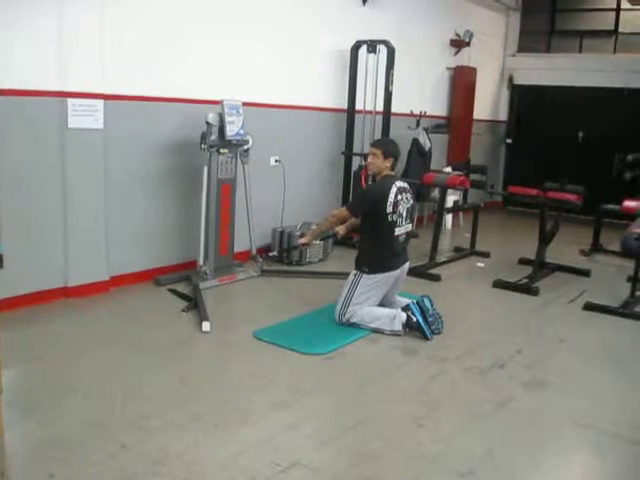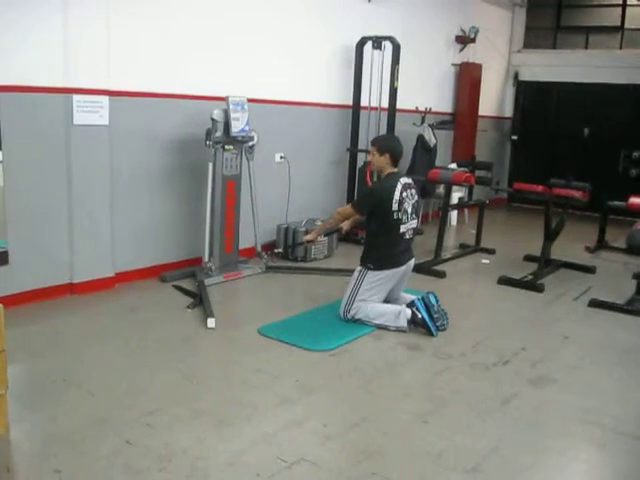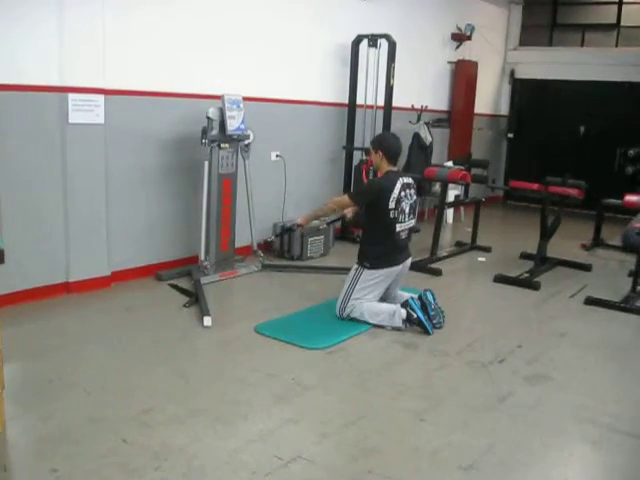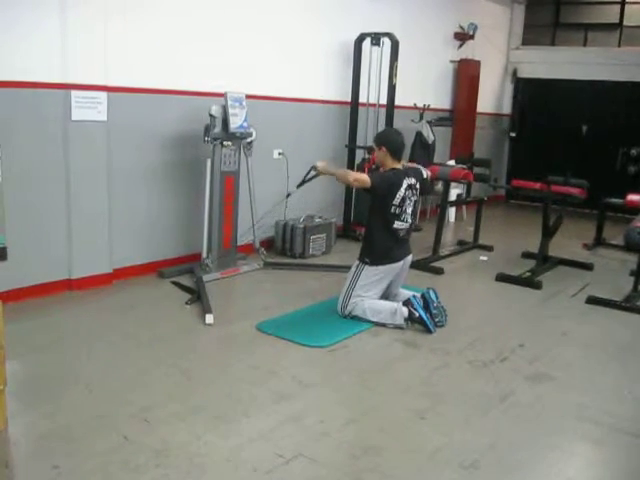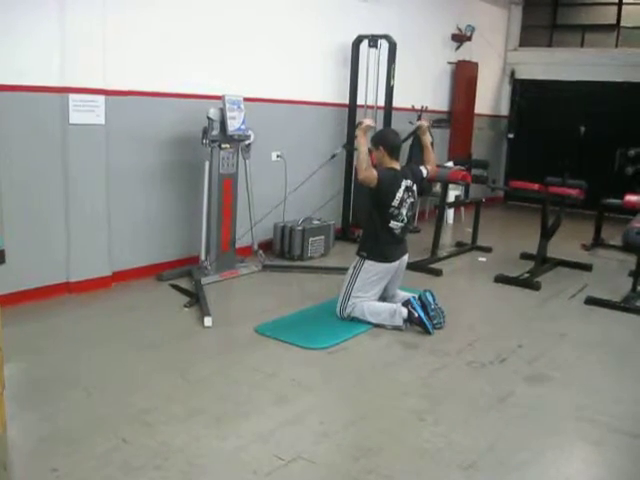
dt=1s
person 1, frame 1
left shoulder: (374, 191)
right shoulder: (404, 187)
left elbow: (337, 216)
left wrist: (310, 236)
right wrist: (347, 227)
left hip: (376, 268)
right hip: (400, 263)
left knee: (345, 314)
right knee: (384, 301)
left ankle: (405, 319)
right ankle: (415, 308)
person 1, frame 2
left shoulder: (380, 189)
right shoulder: (408, 183)
left elbow: (342, 214)
left wrist: (315, 233)
right wrist: (351, 222)
left hip: (381, 265)
right hip: (405, 259)
left knee: (350, 310)
right knee: (390, 298)
left ankle: (410, 316)
right ankle: (420, 305)
person 1, frame 3
left shoulder: (378, 185)
right shoulder: (408, 182)
left elbow: (338, 204)
left wrist: (308, 218)
right wrist: (356, 208)
left hip: (378, 263)
right hip: (403, 259)
left knee: (346, 308)
right knee: (386, 296)
left ankle: (404, 315)
right ankle: (420, 302)
person 1, frame 4
left shoulder: (385, 180)
right shoulder: (414, 177)
left elbow: (354, 179)
right elbow: (427, 173)
left wrist: (326, 169)
right wrist: (403, 164)
left hip: (378, 259)
right hip: (403, 255)
left knee: (348, 305)
right knee: (388, 295)
left ankle: (406, 313)
right ankle: (422, 301)
person 1, frame 5
left shoulder: (385, 179)
right shoulder: (412, 176)
left elbow: (363, 175)
right elbow: (431, 167)
left wrist: (361, 137)
right wrist: (425, 137)
left hip: (376, 258)
right hip: (399, 254)
left knee: (348, 308)
right knee: (387, 296)
left ankle: (405, 314)
right ankle: (419, 303)
